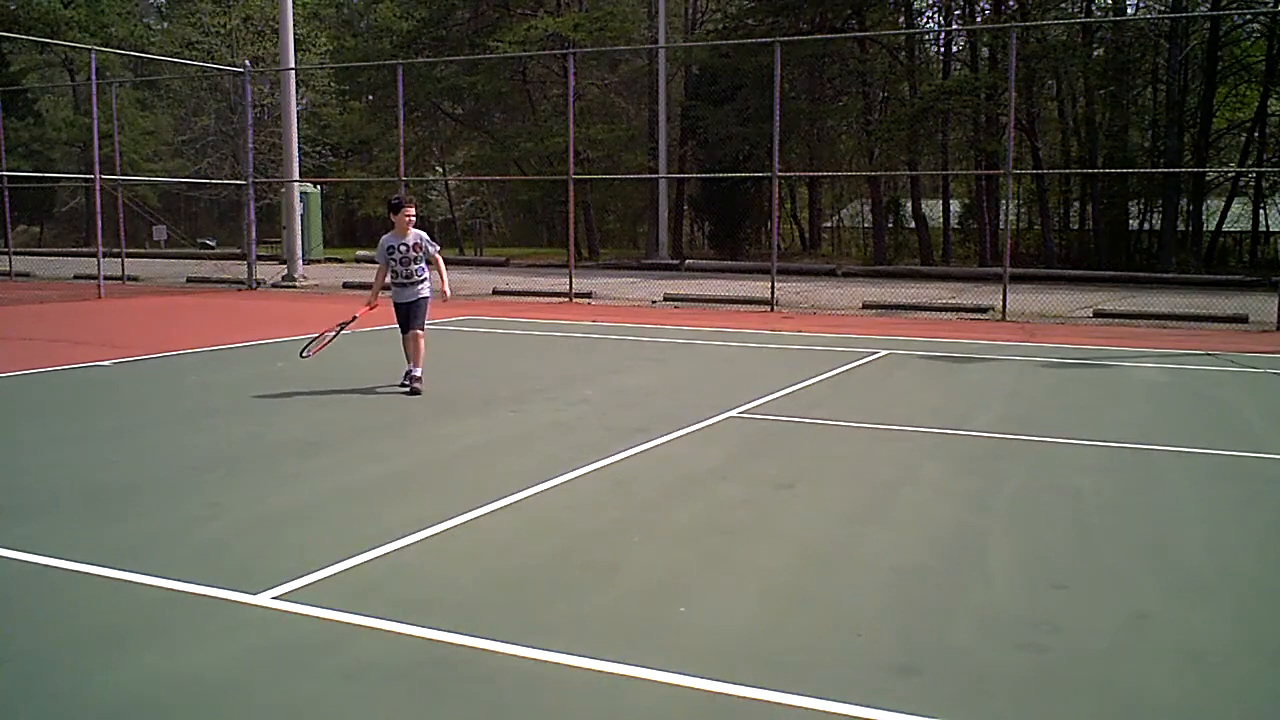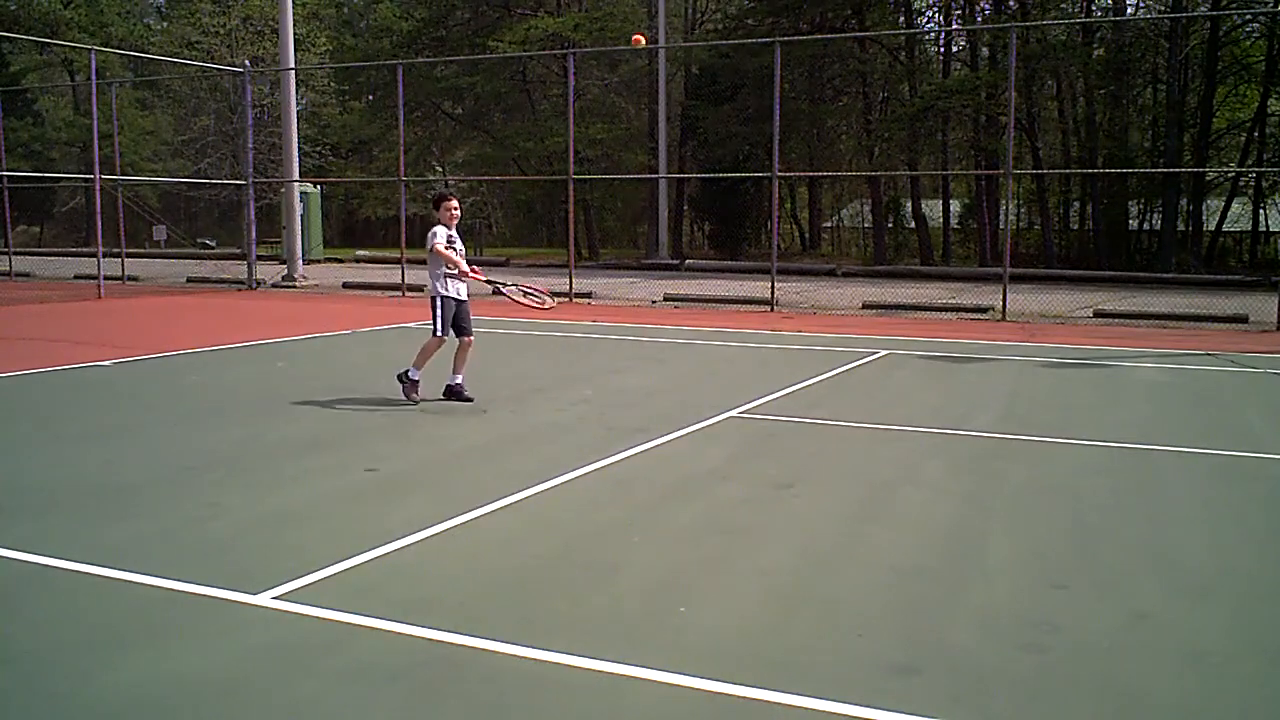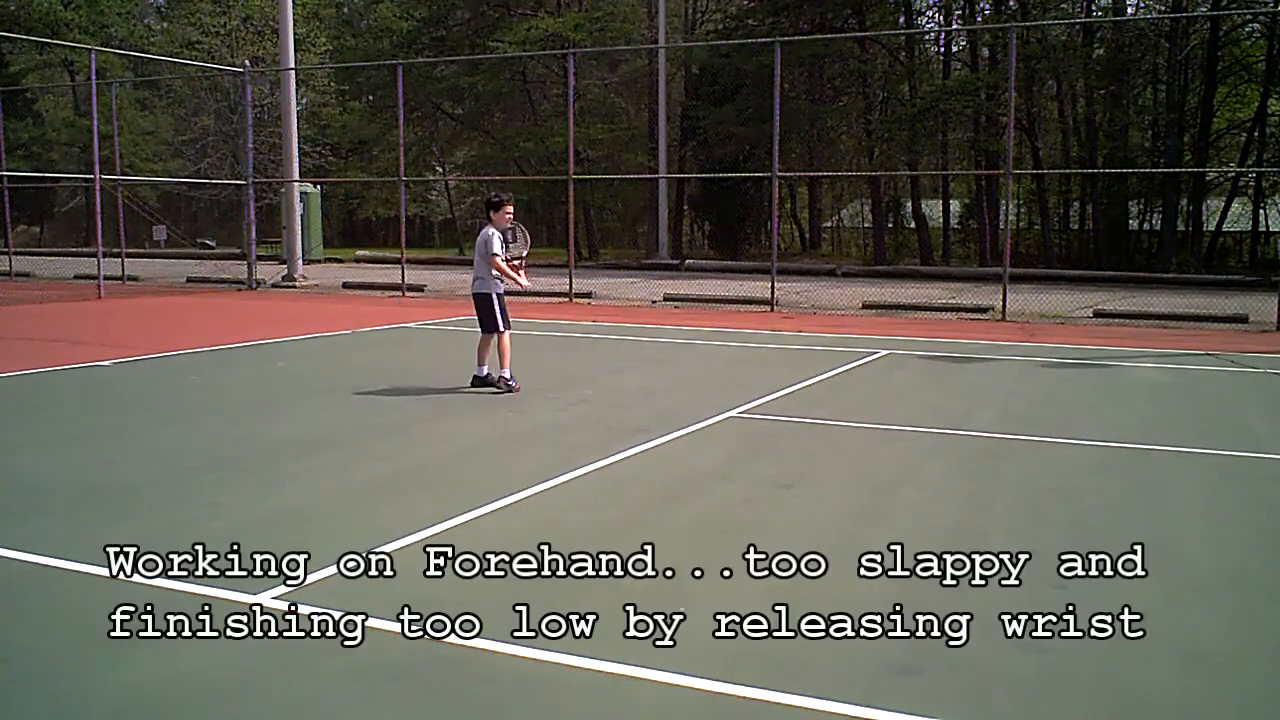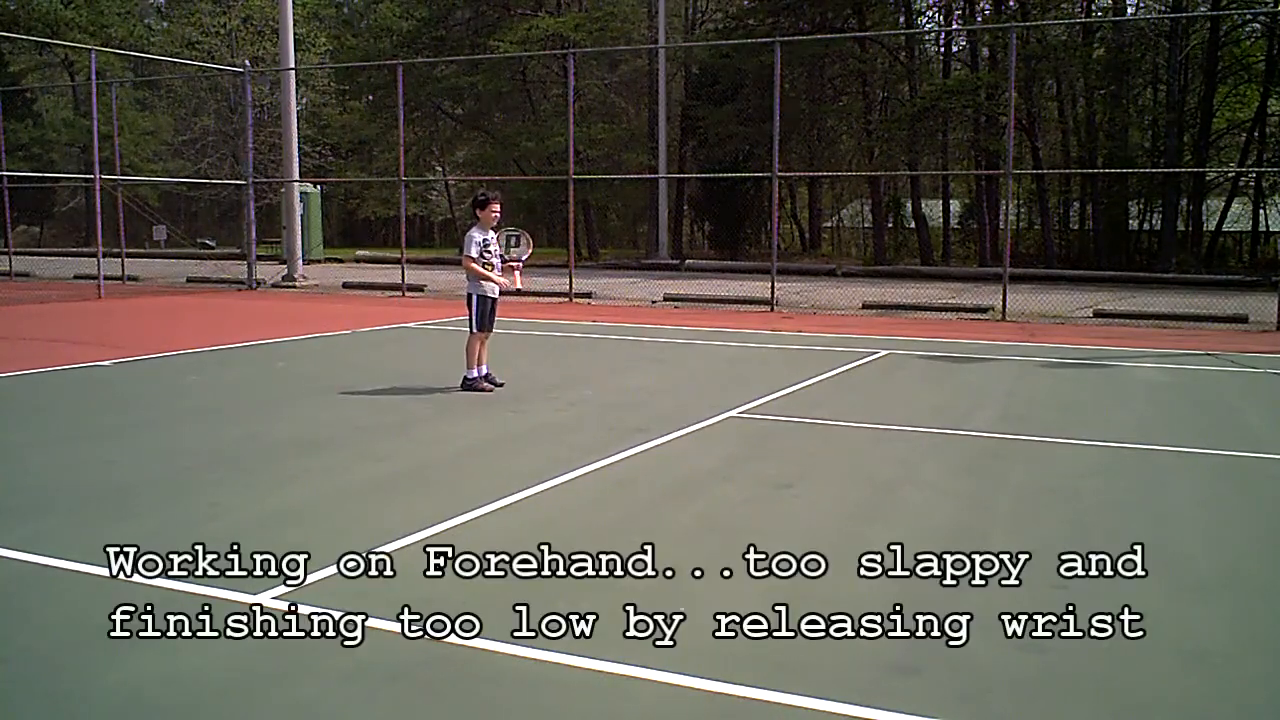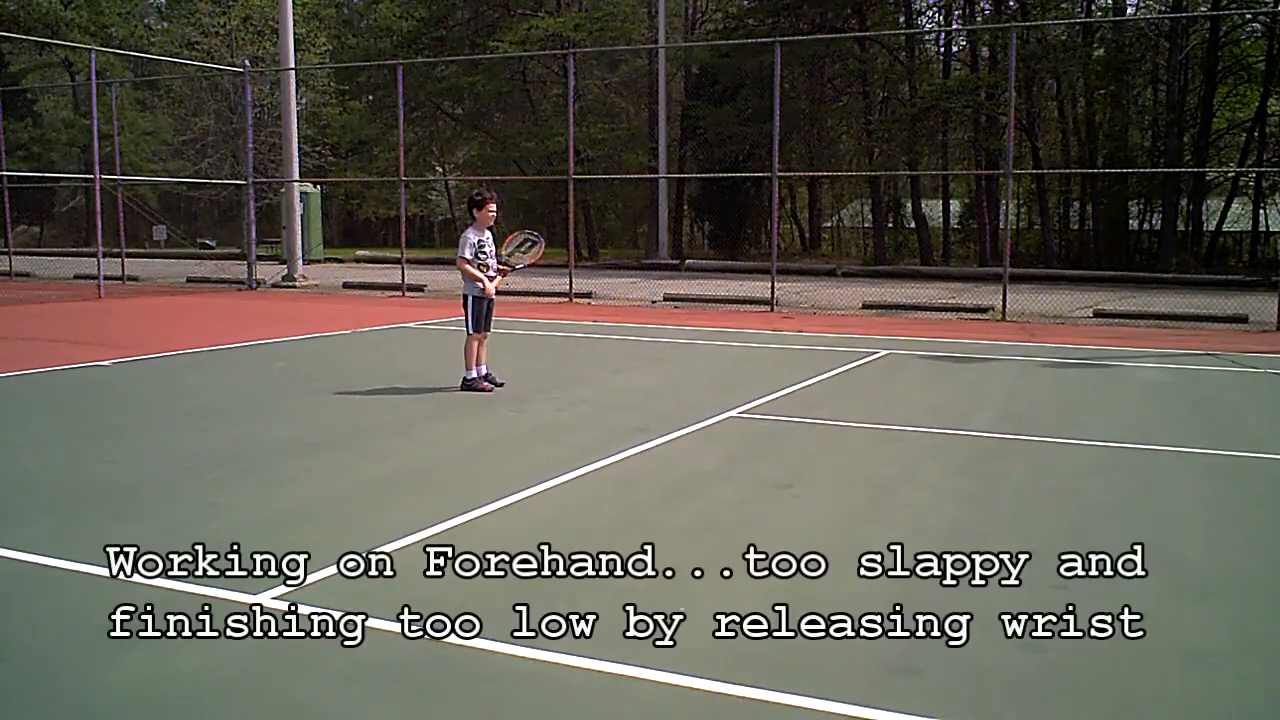
dt=1s
person 1, frame 1
left shoulder: (420, 237)
right shoulder: (386, 241)
left elbow: (437, 259)
right elbow: (382, 270)
left wrist: (445, 284)
right wrist: (374, 295)
left hip: (420, 293)
right hip: (399, 296)
left knee: (417, 332)
right knee: (406, 334)
left ankle: (416, 376)
right ankle: (411, 369)
person 1, frame 2
left shoulder: (454, 235)
right shoulder: (438, 232)
right elbow: (439, 250)
left wrist: (461, 268)
right wrist: (460, 265)
left hip: (460, 294)
right hip: (443, 292)
left knee: (467, 340)
right knee: (439, 337)
left ankle: (455, 384)
right ankle: (410, 376)
person 1, frame 3
left shoulder: (488, 233)
right shoulder: (492, 234)
right elbow: (497, 263)
left wrist: (511, 267)
right wrist: (518, 279)
left hip: (482, 290)
right hip: (490, 289)
left knee: (489, 333)
right knee: (502, 332)
left ankle: (481, 375)
right ankle: (505, 377)
person 1, frame 4
left shoulder: (492, 234)
right shoulder: (474, 235)
right elbow: (468, 263)
right wrist: (493, 277)
left hip: (492, 292)
right hip: (479, 292)
left knee: (485, 334)
right knee: (477, 333)
left ankle: (483, 372)
right ankle: (471, 377)
person 1, frame 5
left shoulder: (488, 234)
right shoulder: (469, 236)
right elbow: (462, 264)
left wrist: (498, 275)
right wrist: (484, 280)
left hip: (488, 292)
right hip: (474, 293)
left knee: (483, 334)
right knee: (474, 334)
left ankle: (482, 373)
right ankle: (470, 378)
